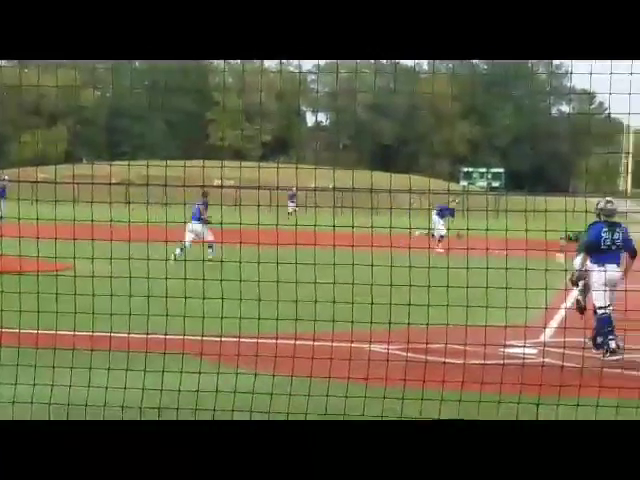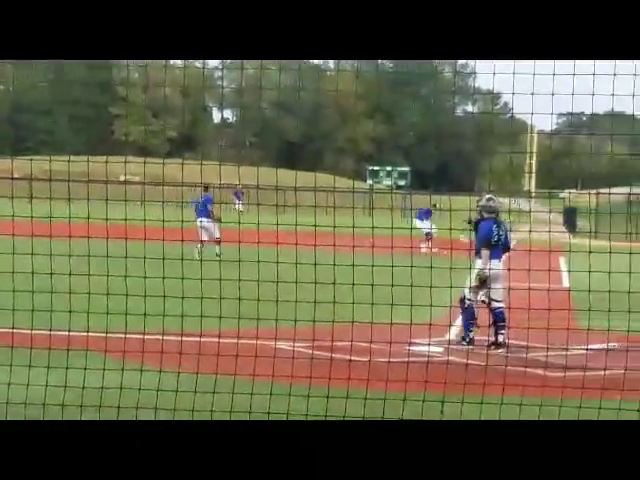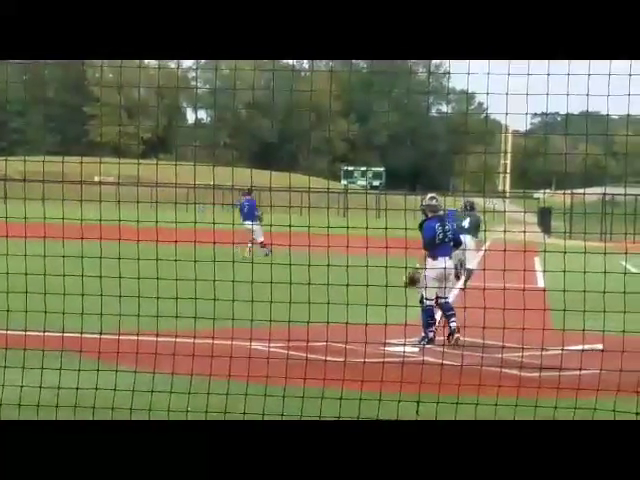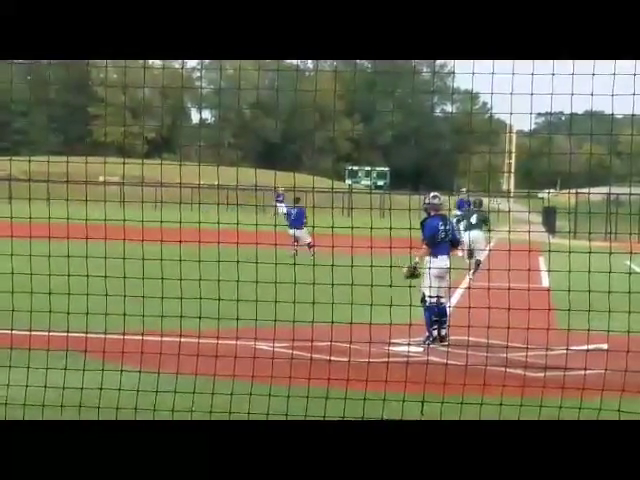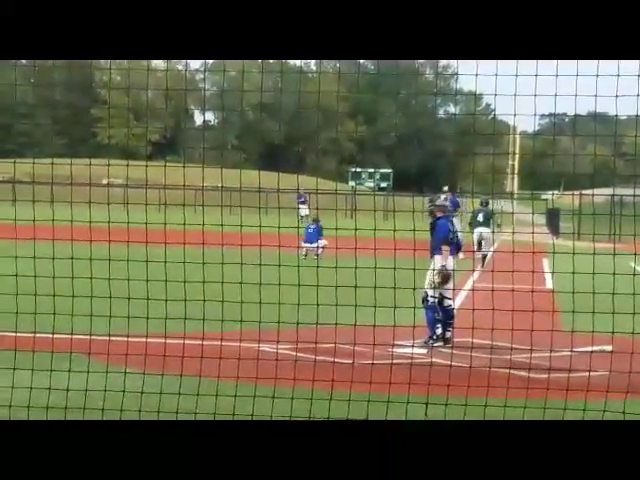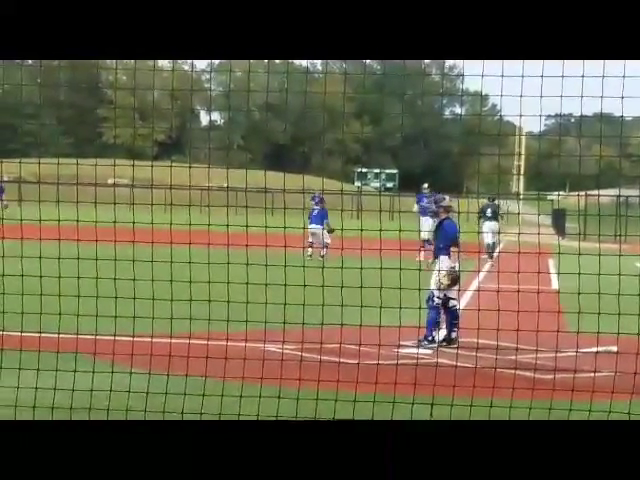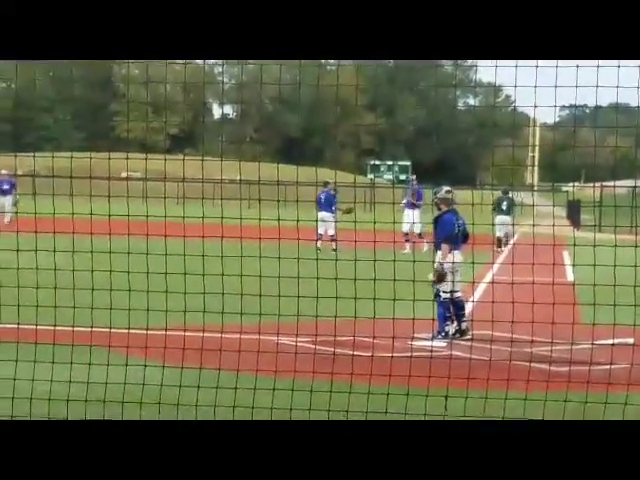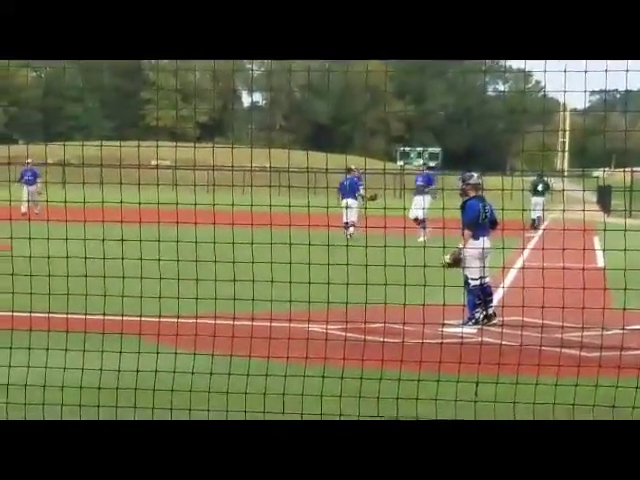
dt=0.5s
person 1, frame 1
left shoulder: (596, 228)
right shoulder: (622, 229)
left elbow: (586, 252)
right elbow: (632, 253)
left wrist: (578, 270)
right wrist: (625, 272)
left hip: (598, 272)
right hip: (615, 272)
left knee: (601, 310)
right knee: (605, 307)
left ankle: (612, 347)
right ankle: (600, 341)
person 1, frame 2
left shoulder: (484, 224)
right shoulder: (501, 225)
left elbow: (485, 247)
right elbow: (506, 248)
left wrist: (483, 269)
left hip: (485, 267)
right hip: (498, 267)
left knee: (468, 302)
right knee: (497, 304)
left ankle: (468, 337)
right ankle: (500, 339)
person 1, frame 3
left shoulder: (428, 224)
right shoulder: (448, 222)
left elbow: (427, 249)
right elbow: (457, 243)
left hip: (434, 265)
right hip: (449, 264)
left knee: (427, 301)
right knee: (445, 300)
left ankle: (429, 337)
right ankle: (454, 328)
person 1, frame 4
left shoulder: (430, 222)
right shoulder: (448, 221)
left elbow: (427, 245)
right elbow: (455, 244)
left wrist: (417, 261)
left hip: (433, 262)
right hip: (446, 261)
left knee: (429, 300)
right knee: (441, 300)
left ankle: (432, 336)
right ankle: (442, 335)
person 1, frame 5
left shoulder: (441, 223)
right shoulder: (449, 223)
left elbow: (445, 244)
right elbow: (458, 247)
left wrist: (443, 265)
left hip: (440, 262)
right hip: (448, 263)
left knee: (430, 299)
right knee: (446, 301)
left ankle: (435, 335)
right ankle: (447, 336)
person 1, frame 6
left shoulder: (448, 224)
right shoulder: (444, 224)
left elbow: (454, 246)
left wrist: (453, 267)
right wrist: (435, 260)
left hip: (445, 264)
right hip: (443, 264)
left knee: (434, 300)
right knee: (450, 302)
left ankle: (431, 338)
right ankle: (451, 336)
person 1, frame 7
left shoulder: (445, 218)
right shoulder: (457, 216)
left elbow: (445, 242)
right elbow: (465, 238)
left wrist: (440, 263)
left hip: (446, 257)
right hip: (457, 256)
left knee: (443, 295)
right knee: (455, 293)
left ankle: (445, 331)
right ankle: (462, 328)
person 1, frame 8
left shoulder: (471, 204)
right shoulder: (485, 203)
left elbow: (469, 229)
right elbow: (494, 224)
left wrist: (461, 248)
left hip: (473, 245)
right hip: (485, 243)
left knee: (472, 282)
right knee: (484, 280)
left ankle: (474, 317)
right ankle: (490, 313)
